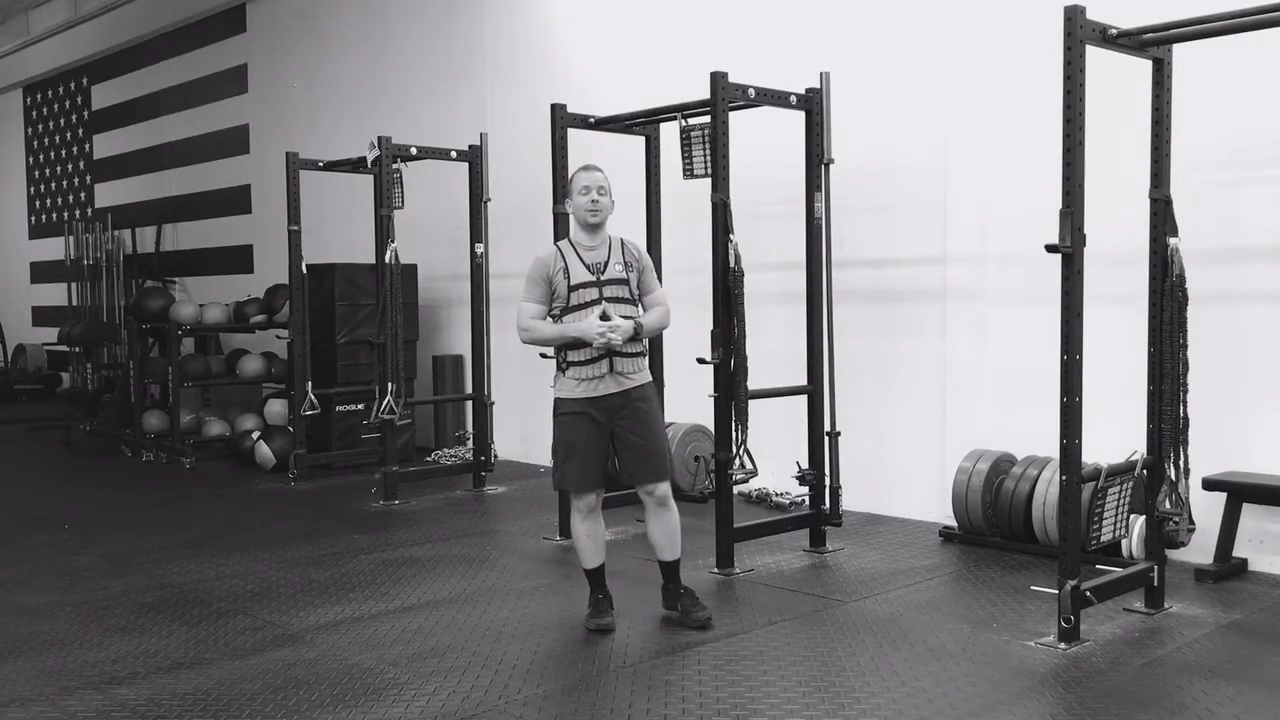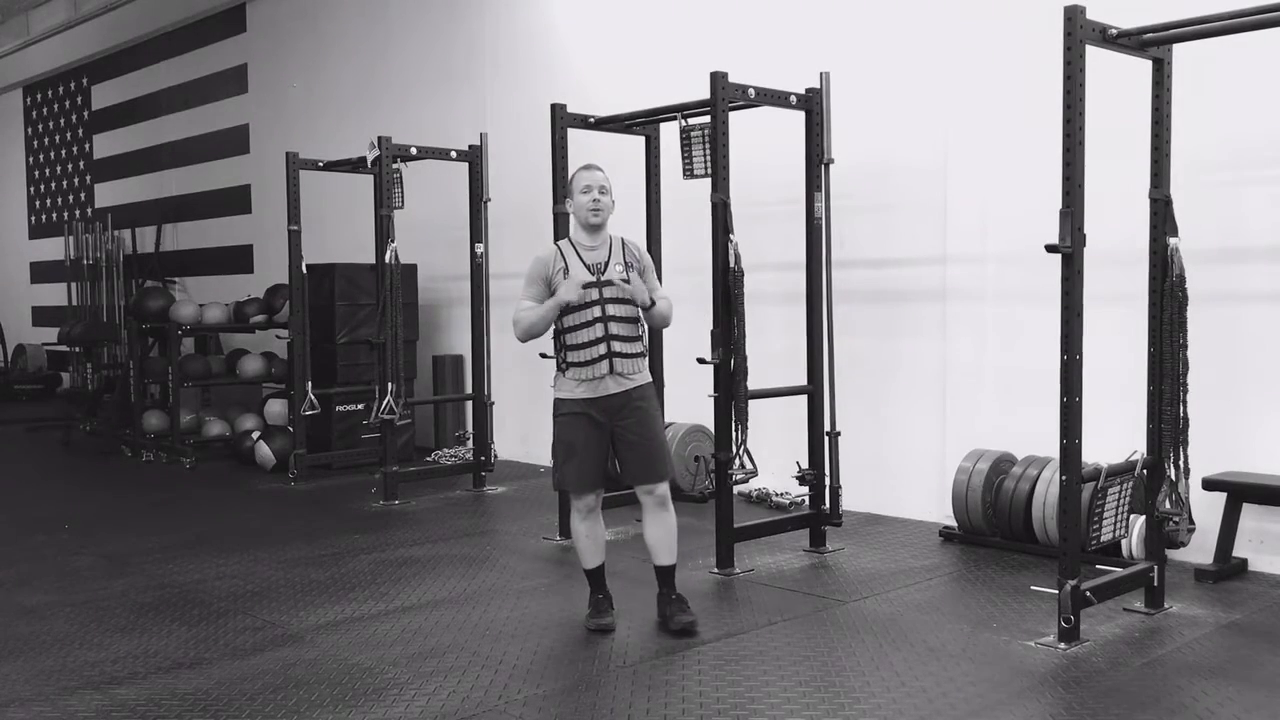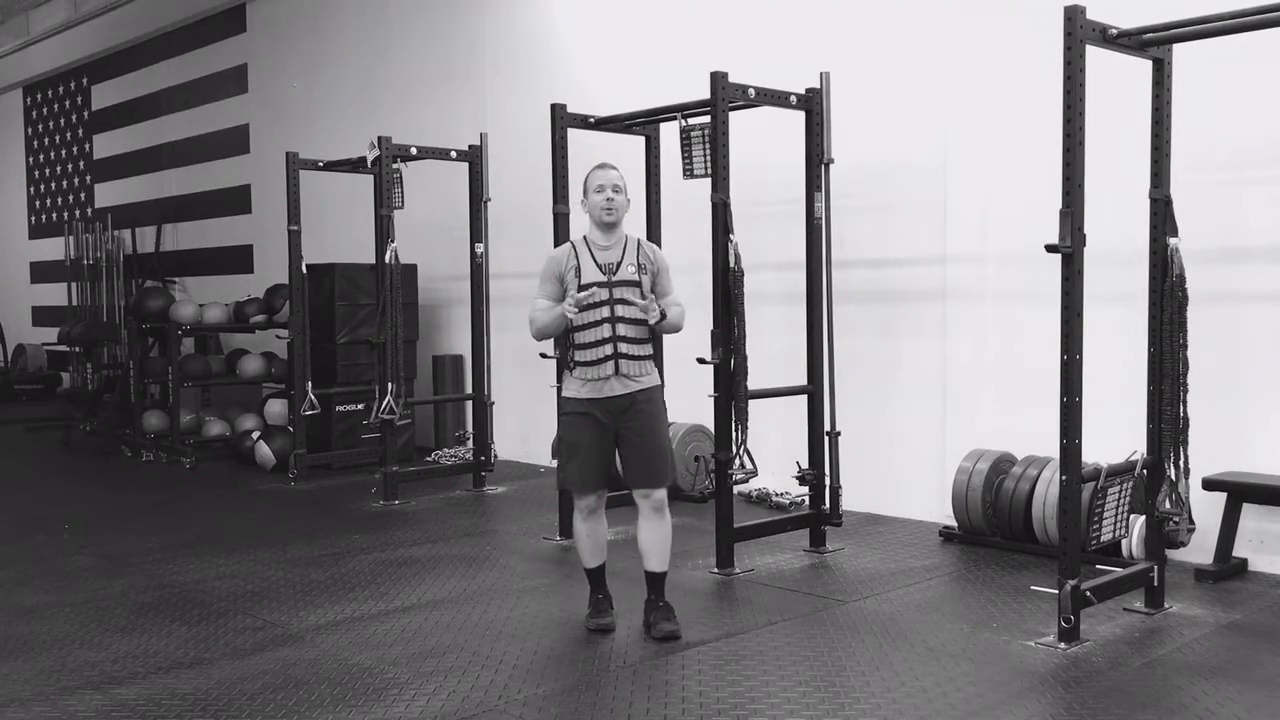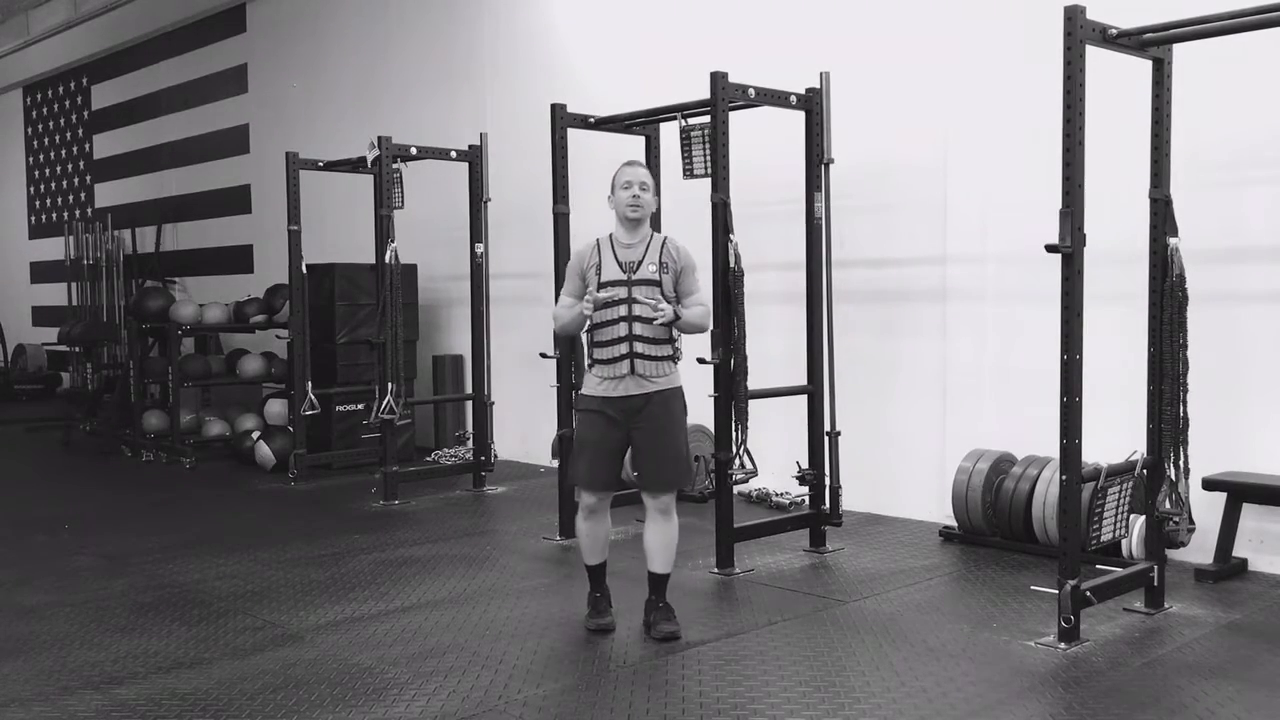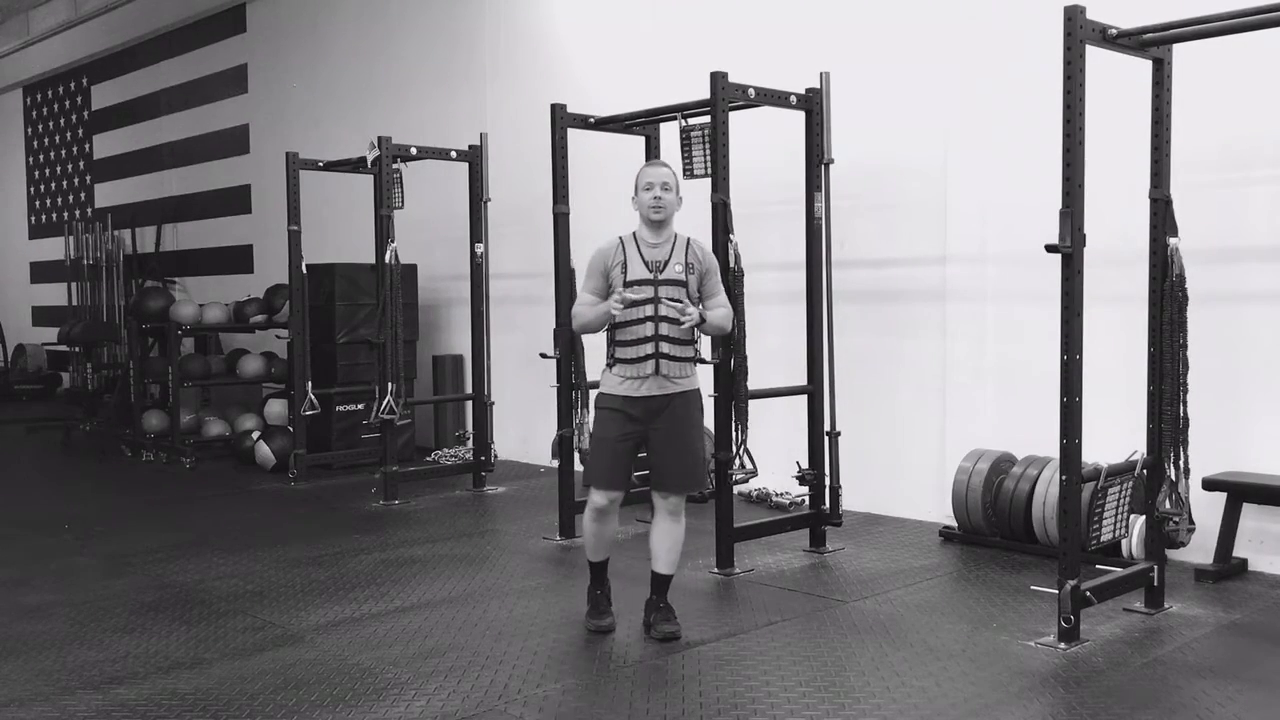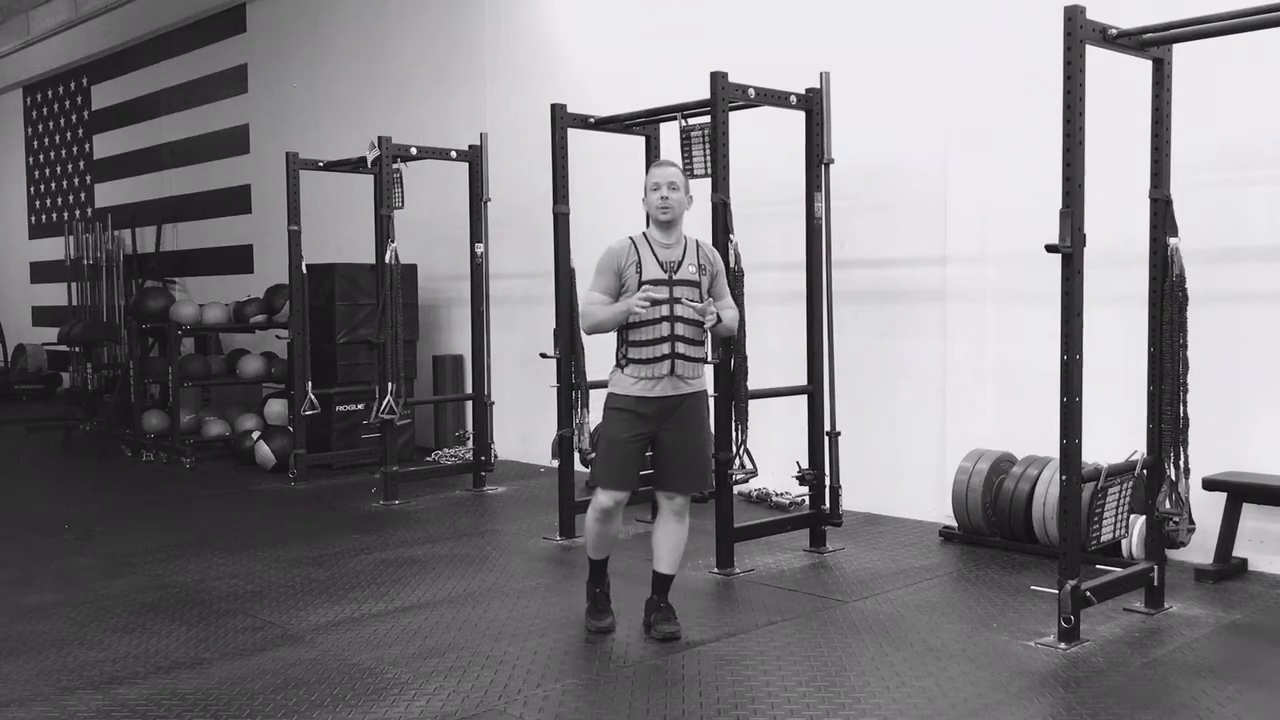
dt=0.4s
person 1, frame 1
left shoulder: (634, 254)
right shoulder: (548, 261)
left elbow: (662, 311)
right elbow: (527, 328)
left wrist: (632, 325)
right wrist: (578, 329)
left hip: (634, 388)
right hip: (577, 396)
left knee: (657, 491)
right knee: (585, 500)
left ankle: (673, 588)
right ankle: (599, 594)
person 1, frame 2
left shoulder: (634, 253)
right shoulder: (548, 260)
left elbow: (665, 314)
right elbow: (522, 328)
left wrist: (647, 301)
right wrist: (558, 303)
left hip: (634, 389)
right hip: (577, 397)
left knee: (656, 492)
right knee: (584, 500)
left ankle: (668, 594)
right ankle: (599, 595)
person 1, frame 3
left shoulder: (649, 255)
right shoulder: (562, 259)
left elbow: (678, 318)
right elbow: (536, 327)
left wrist: (660, 314)
right wrist: (565, 310)
left hip: (641, 391)
right hip: (583, 396)
left knee: (653, 497)
right knee: (587, 500)
left ankle: (656, 600)
right ankle: (599, 595)
person 1, frame 4
left shoulder: (675, 253)
right shoulder: (586, 255)
left elbow: (703, 316)
right elbow: (560, 322)
left wrist: (674, 315)
right wrist: (581, 311)
left hip: (659, 393)
right hip: (601, 394)
left knee: (661, 500)
right knee: (592, 499)
left ankle: (657, 601)
right ankle: (598, 593)
person 1, frame 5
left shoulder: (699, 255)
right shoulder: (609, 253)
left elbow: (725, 318)
right elbow: (578, 319)
left wrist: (699, 317)
right wrist: (607, 309)
left hip: (677, 394)
right hip: (619, 393)
left knee: (671, 501)
right knee: (602, 498)
left ankle: (658, 601)
right ankle: (598, 588)
person 1, frame 6
left shoulder: (708, 256)
right shoulder: (620, 253)
left elbow: (732, 318)
right elbow: (588, 319)
left wrist: (715, 318)
right wrist: (626, 306)
left hip: (687, 396)
right hip: (630, 395)
left knee: (675, 501)
right knee: (609, 499)
left ankle: (659, 601)
right ankle: (597, 585)
